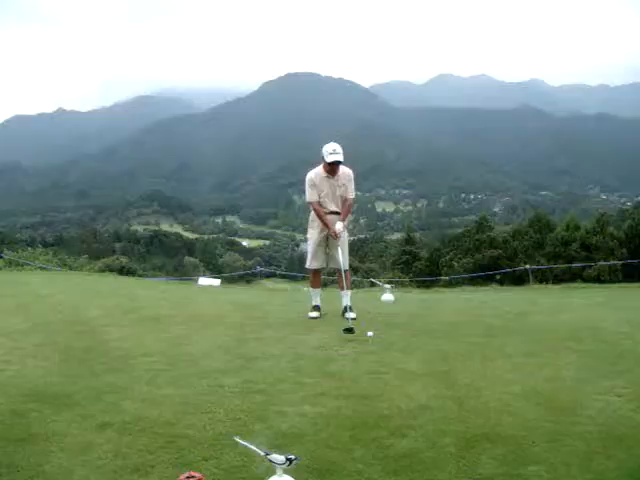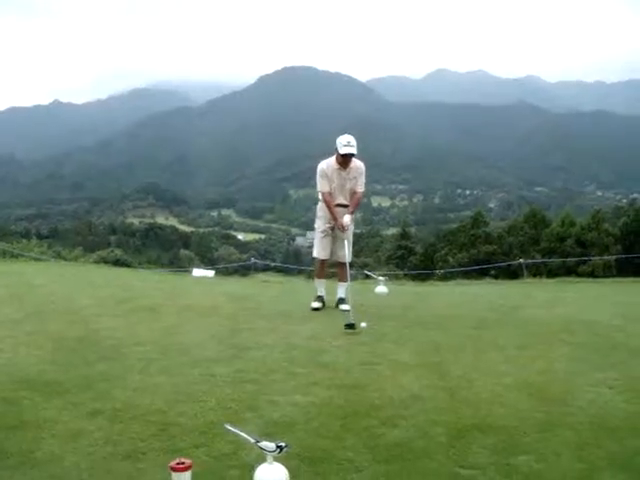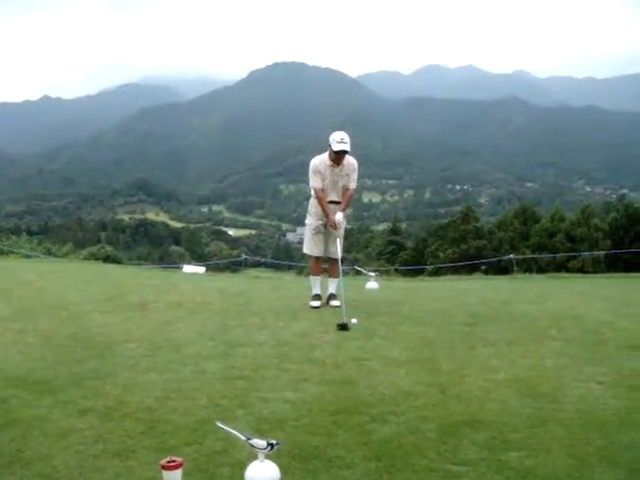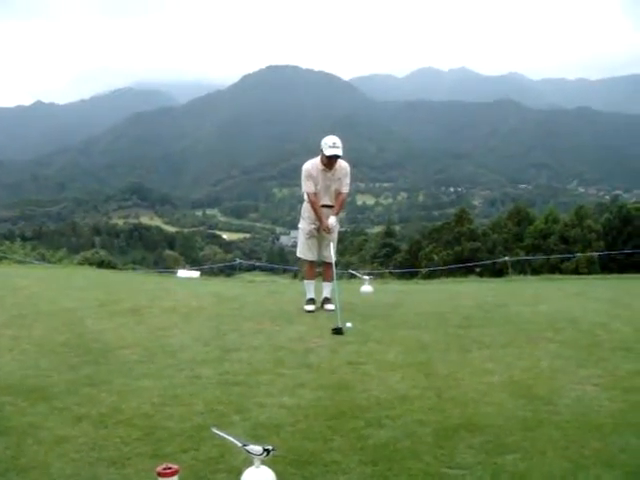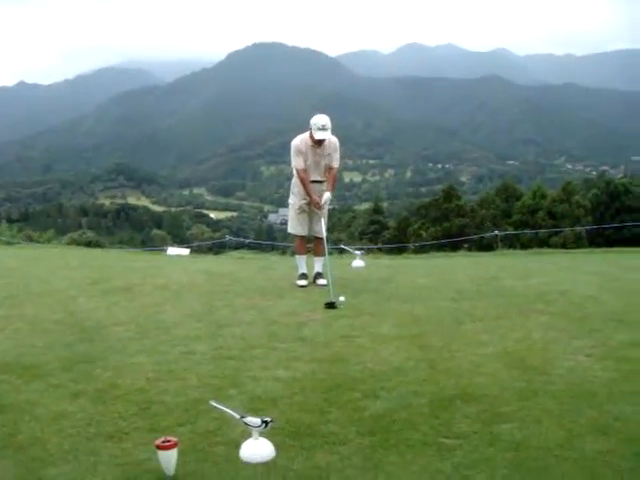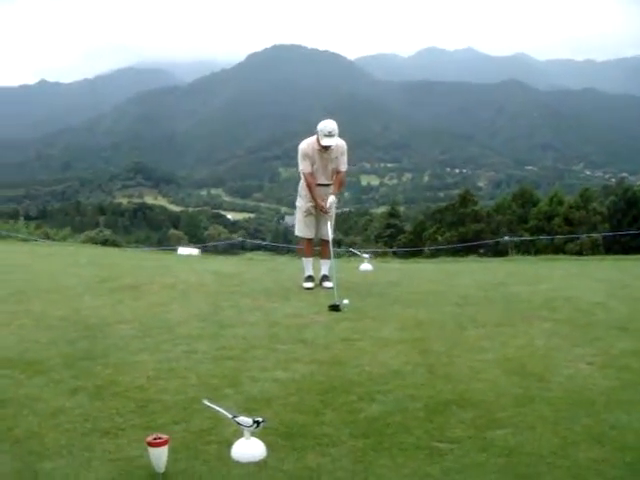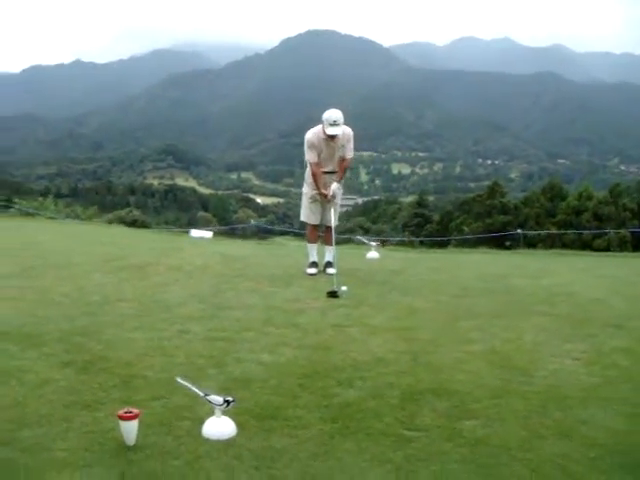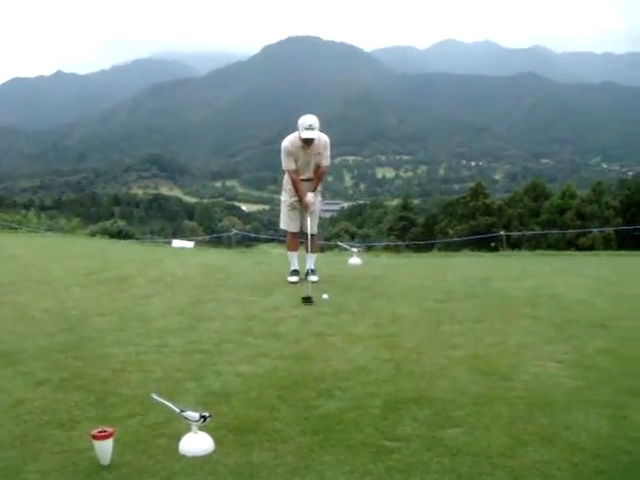
dt=0.5s
person 1, frame 1
left shoulder: (348, 174)
right shoulder: (312, 176)
left elbow: (349, 200)
right elbow: (315, 205)
left wrist: (340, 222)
right wrist: (329, 226)
left hip: (340, 221)
right hip: (319, 221)
left knee: (343, 265)
right knee: (315, 266)
left ankle: (347, 305)
right ankle: (316, 304)
person 1, frame 2
left shoulder: (359, 167)
right shoulder: (324, 167)
left elbow: (358, 193)
right elbow: (326, 195)
left wrist: (348, 215)
right wrist: (337, 219)
left hip: (347, 213)
right hip: (326, 212)
left knee: (344, 258)
right knee: (321, 256)
left ankle: (341, 297)
right ankle: (320, 295)
person 1, frame 3
left shoulder: (352, 163)
right shoulder: (316, 163)
left elbow: (350, 190)
right elbow: (319, 192)
left wrist: (340, 212)
right wrist: (329, 216)
left hip: (339, 209)
right hip: (318, 208)
left knee: (335, 255)
right knee: (315, 253)
left ankle: (332, 292)
right ankle: (316, 293)
person 1, frame 4
left shoulder: (344, 167)
right shoulder: (309, 167)
left elbow: (342, 194)
right elbow: (312, 197)
left wrist: (333, 216)
right wrist: (322, 220)
left hip: (332, 213)
right hip: (311, 212)
left knee: (329, 259)
right knee: (308, 258)
left ankle: (327, 296)
right ankle: (310, 297)
person 1, frame 5
left shoulder: (333, 142)
right shoulder: (298, 143)
left elbow: (333, 169)
right elbow: (301, 173)
left wrist: (328, 192)
right wrist: (311, 197)
left hip: (322, 188)
right hip: (301, 188)
left knee: (320, 233)
right knee: (299, 232)
left ankle: (318, 271)
right ankle: (302, 272)
person 1, frame 6
left shoulder: (341, 145)
right shoulder: (305, 147)
left elbow: (341, 173)
right elbow: (308, 177)
left wrist: (334, 195)
right wrist: (317, 200)
left hip: (329, 192)
right hip: (308, 191)
left knee: (327, 236)
right knee: (306, 236)
left ankle: (325, 274)
right ankle: (308, 274)
person 1, frame 7
left shoulder: (347, 133)
right shoulder: (311, 136)
left elbow: (346, 160)
right elbow: (314, 165)
left wrist: (335, 183)
right wrist: (321, 189)
left hip: (335, 179)
right hip: (314, 179)
left knee: (331, 223)
right knee: (312, 222)
left ankle: (329, 260)
right ankle: (312, 260)
person 1, frame 8
left shoulder: (324, 141)
right shoulder: (288, 143)
left elbow: (322, 169)
right elbow: (292, 174)
left wrist: (311, 193)
right wrist: (302, 197)
left hip: (313, 187)
right hip: (293, 187)
left knee: (312, 230)
right knee: (292, 230)
left ankle: (311, 267)
right ankle: (294, 268)
